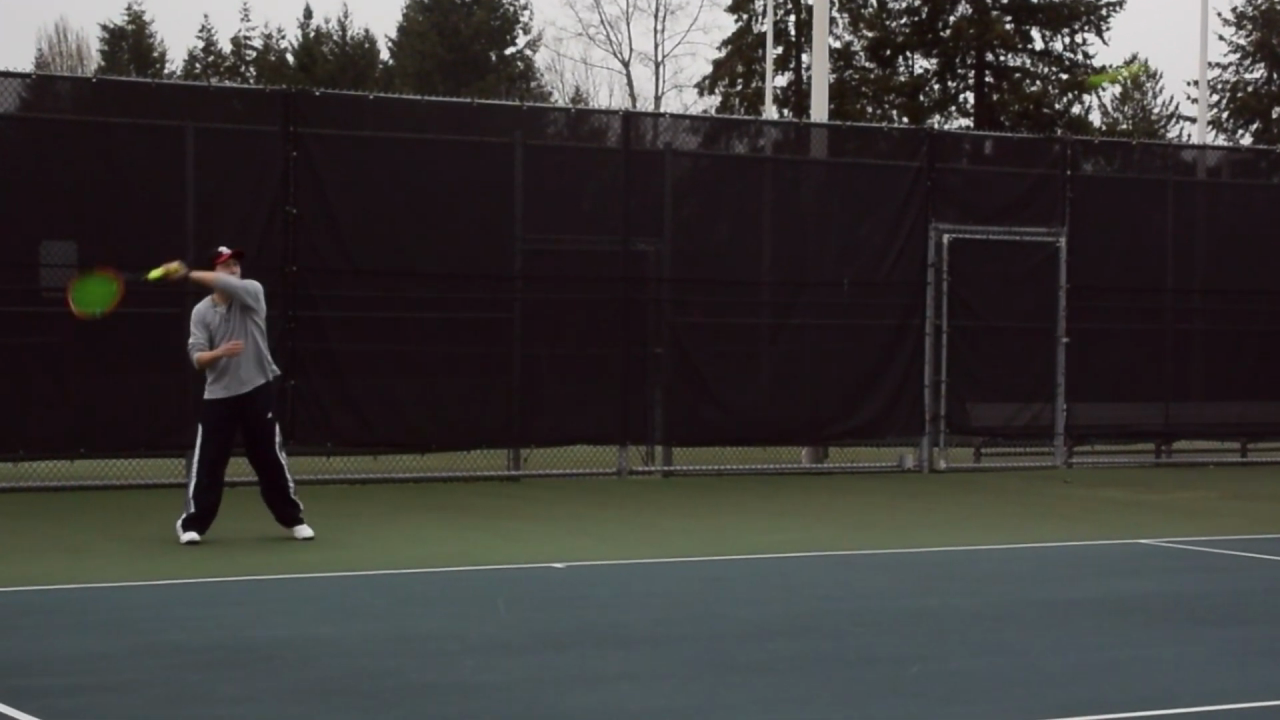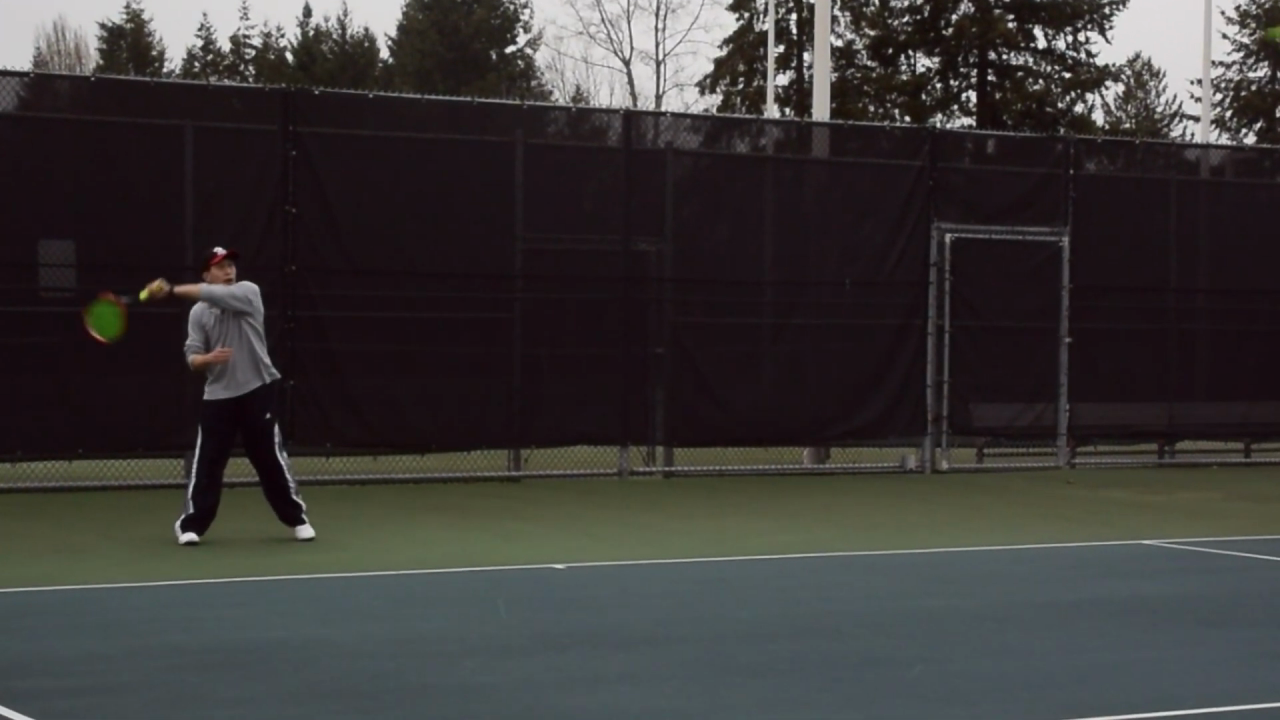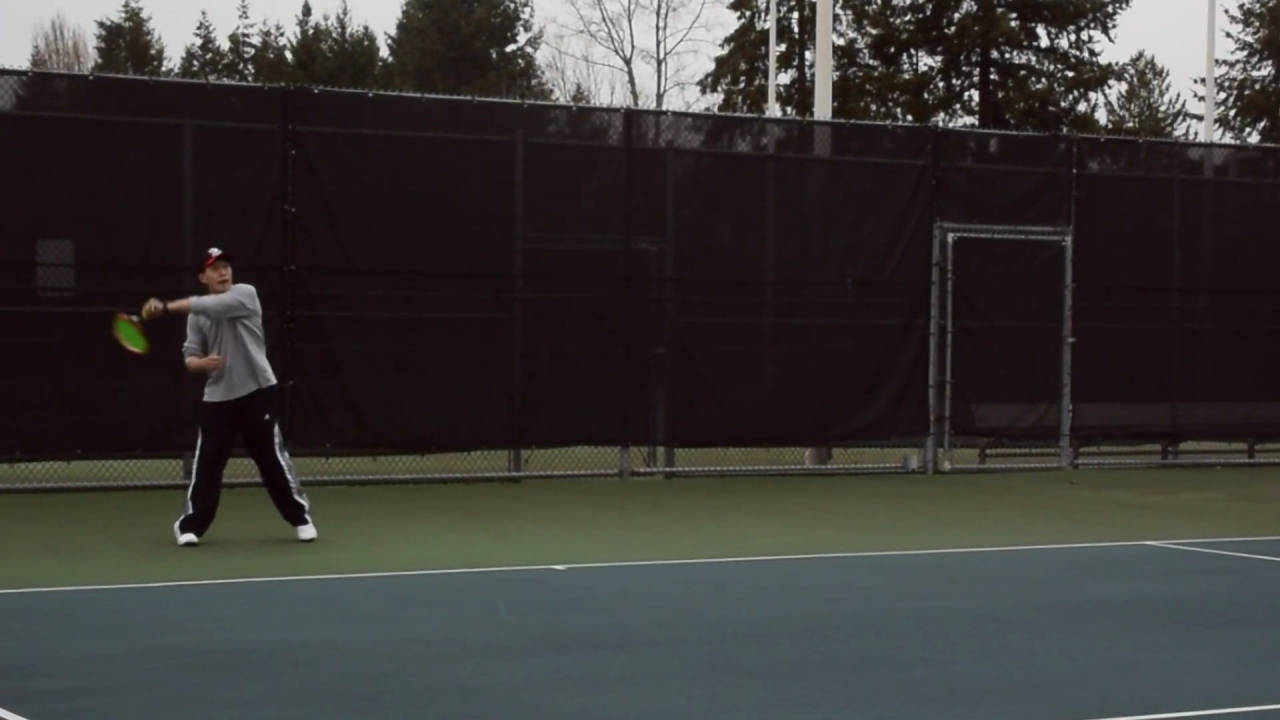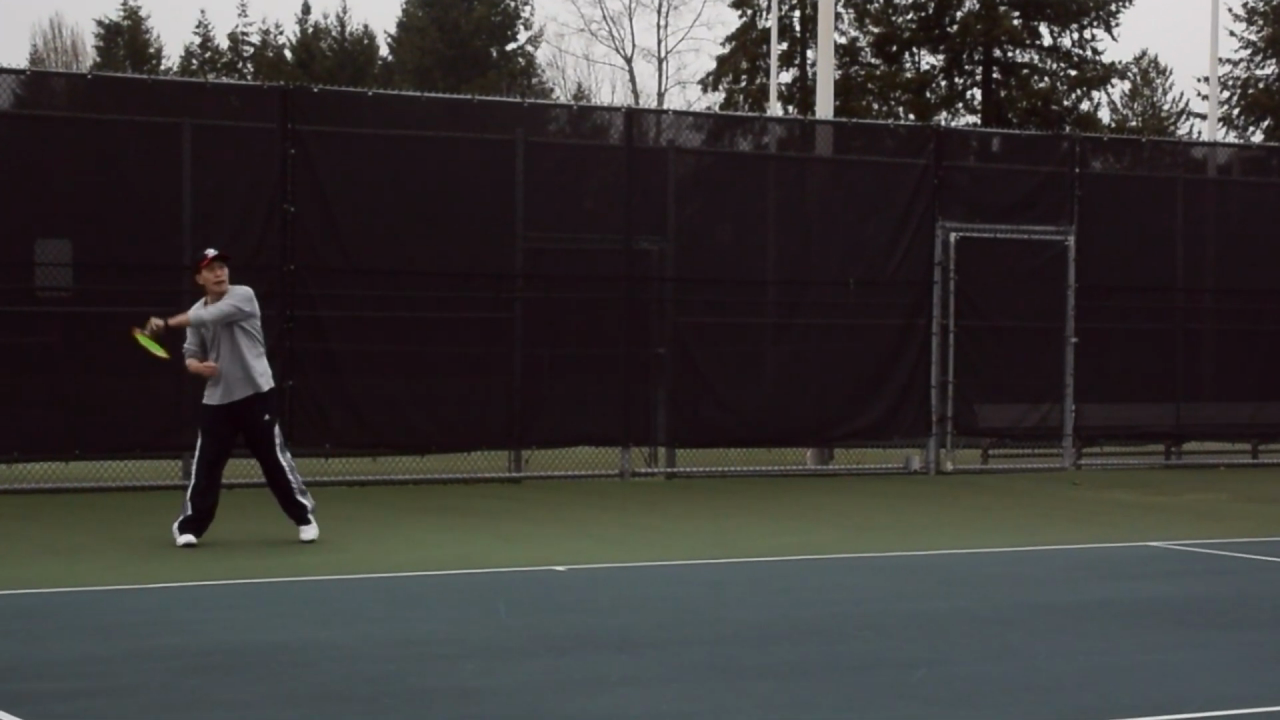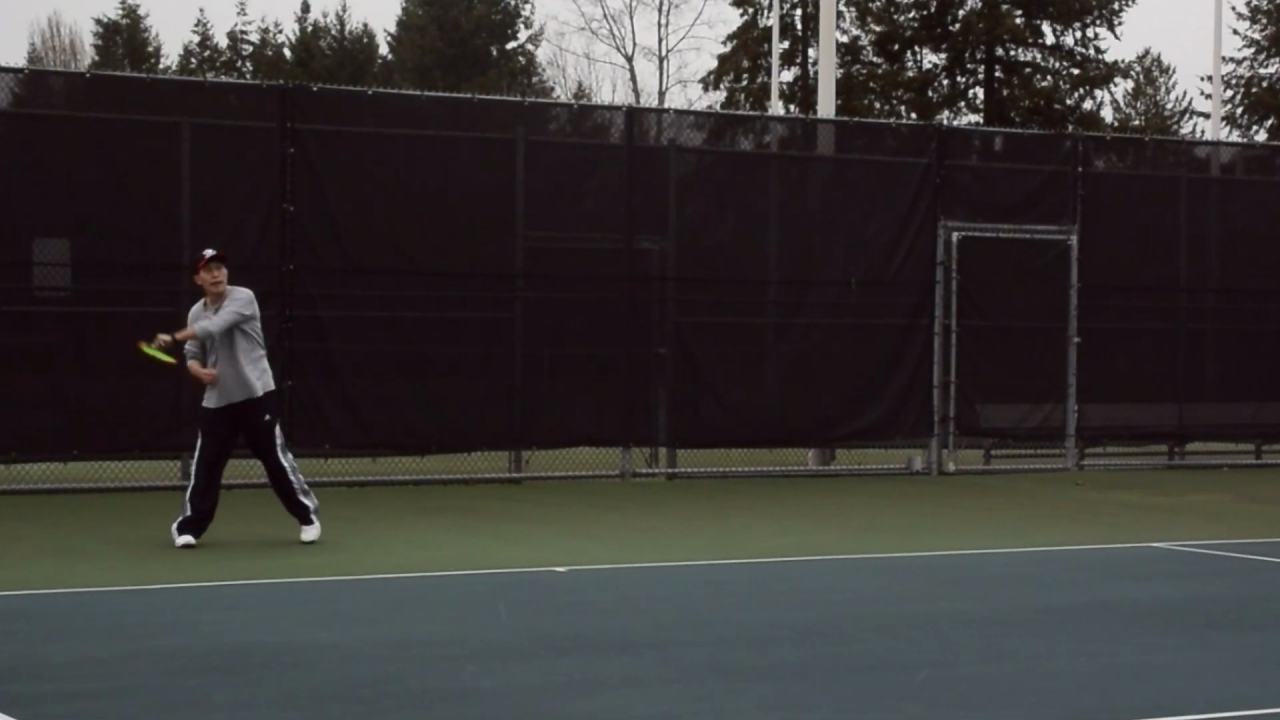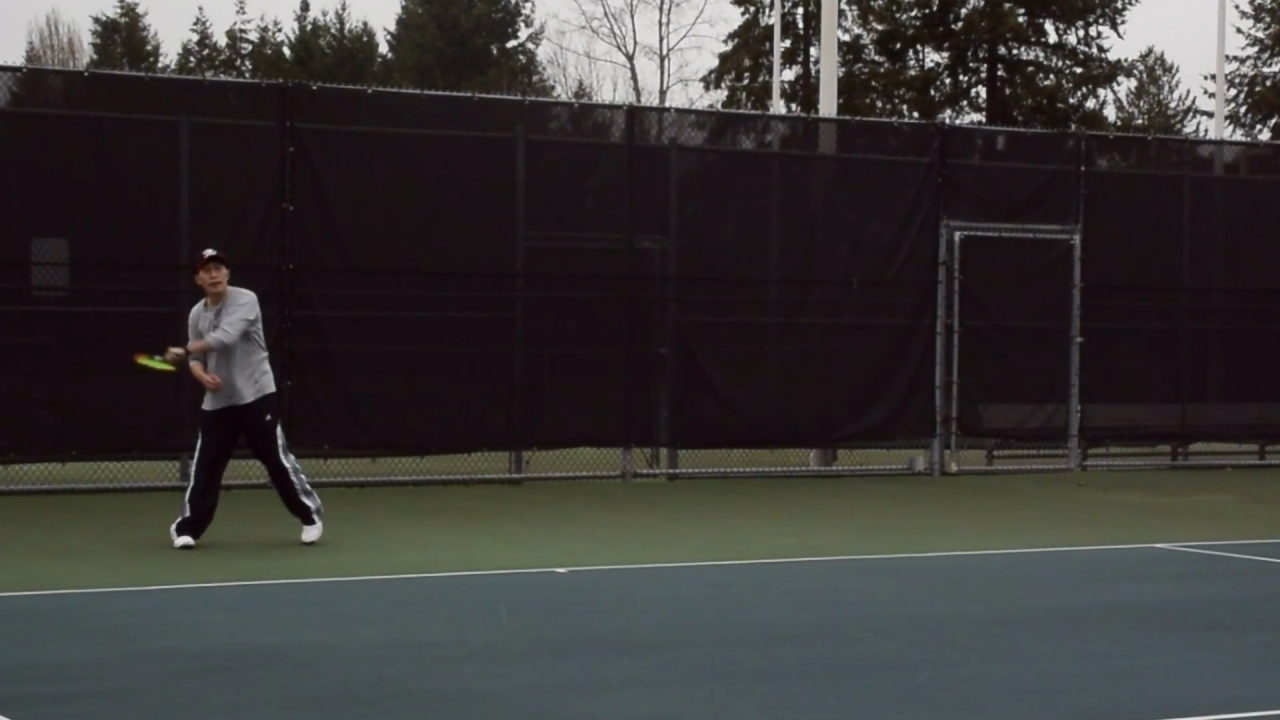
dt=0.1s
person 1, frame 1
left shoulder: (252, 292)
right shoulder: (200, 312)
left elbow: (229, 283)
right elbow: (197, 357)
left wrist: (187, 273)
right wrist: (219, 352)
left hip: (257, 389)
right hip: (218, 395)
left knee: (270, 457)
right knee: (208, 461)
left ankle: (293, 518)
right ankle: (192, 523)
person 1, frame 2
left shoulder: (249, 292)
right shoulder: (198, 312)
left elbow: (214, 294)
right elbow: (193, 357)
left wrist: (171, 289)
right wrist: (207, 359)
left hip: (256, 390)
right hip: (218, 395)
left knee: (270, 457)
right knee: (207, 461)
left ankle: (297, 517)
right ankle: (192, 524)
person 1, frame 3
left shoulder: (245, 294)
right shoulder: (196, 315)
left elbow: (207, 304)
right elbow: (190, 358)
left wrist: (165, 307)
right wrist: (203, 363)
left hip: (255, 392)
right hip: (217, 397)
left knee: (272, 457)
right knee: (207, 462)
left ankle: (300, 517)
right ankle: (190, 525)
person 1, frame 4
left shoulder: (243, 296)
right shoulder: (196, 312)
left elbow: (207, 316)
right elbow: (191, 356)
left wrist: (165, 323)
right wrist: (199, 368)
left hip: (255, 393)
right hip: (217, 398)
left knee: (273, 457)
right knee: (206, 463)
left ankle: (304, 515)
right ankle: (189, 526)
person 1, frame 5
left shoulder: (244, 298)
right shoulder: (196, 312)
left elbow: (212, 327)
right elbow: (193, 357)
left wrist: (173, 338)
right wrist: (200, 372)
left hip: (255, 395)
right hip: (217, 400)
left knee: (275, 458)
right knee: (206, 464)
left ankle: (307, 515)
right ankle: (189, 527)
person 1, frame 6
left shoulder: (245, 299)
right shoulder: (196, 314)
left elbow: (225, 337)
right elbow: (200, 359)
left wrist: (184, 352)
right wrist: (203, 376)
left hip: (257, 396)
right hip: (217, 402)
left knee: (277, 459)
right knee: (206, 465)
left ankle: (310, 515)
right ankle: (187, 527)
